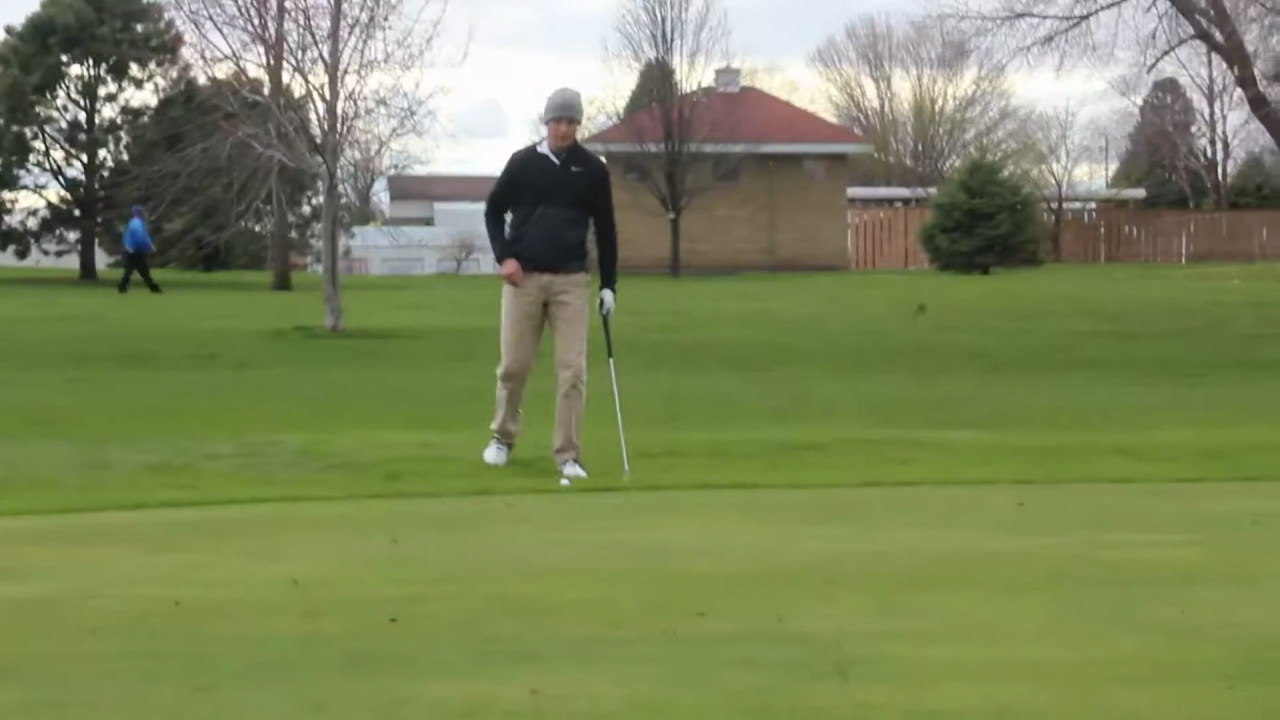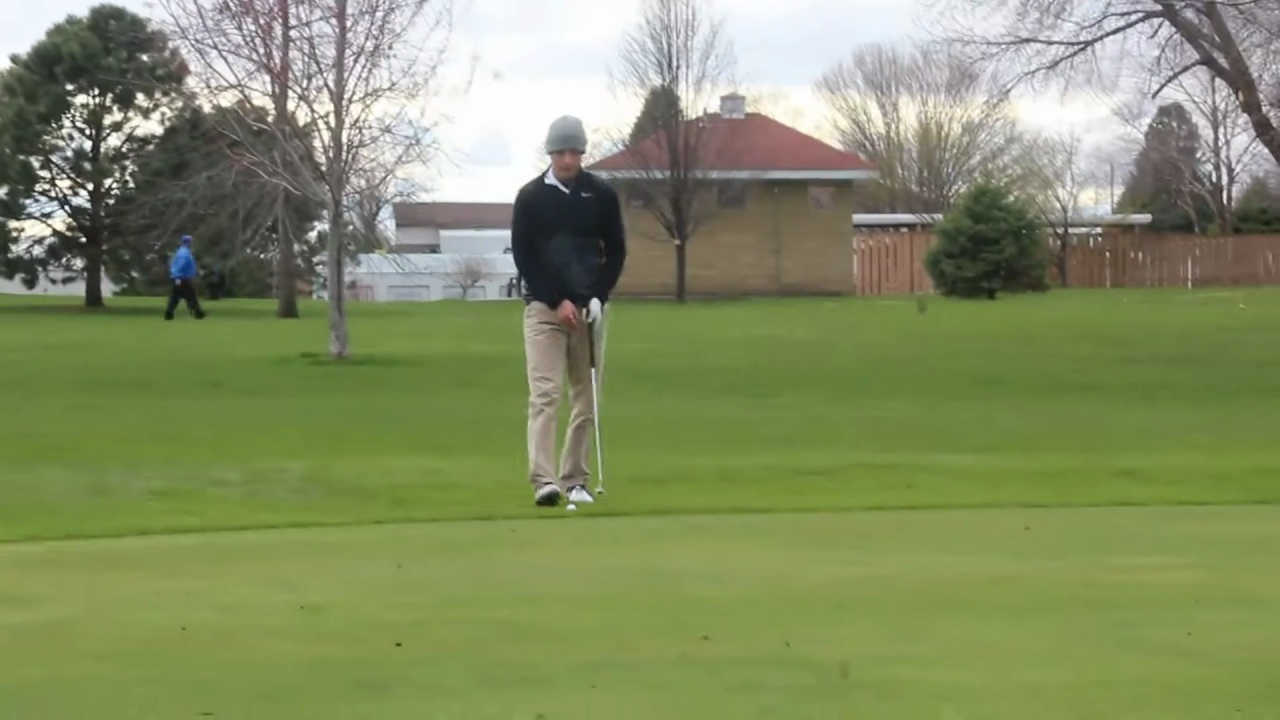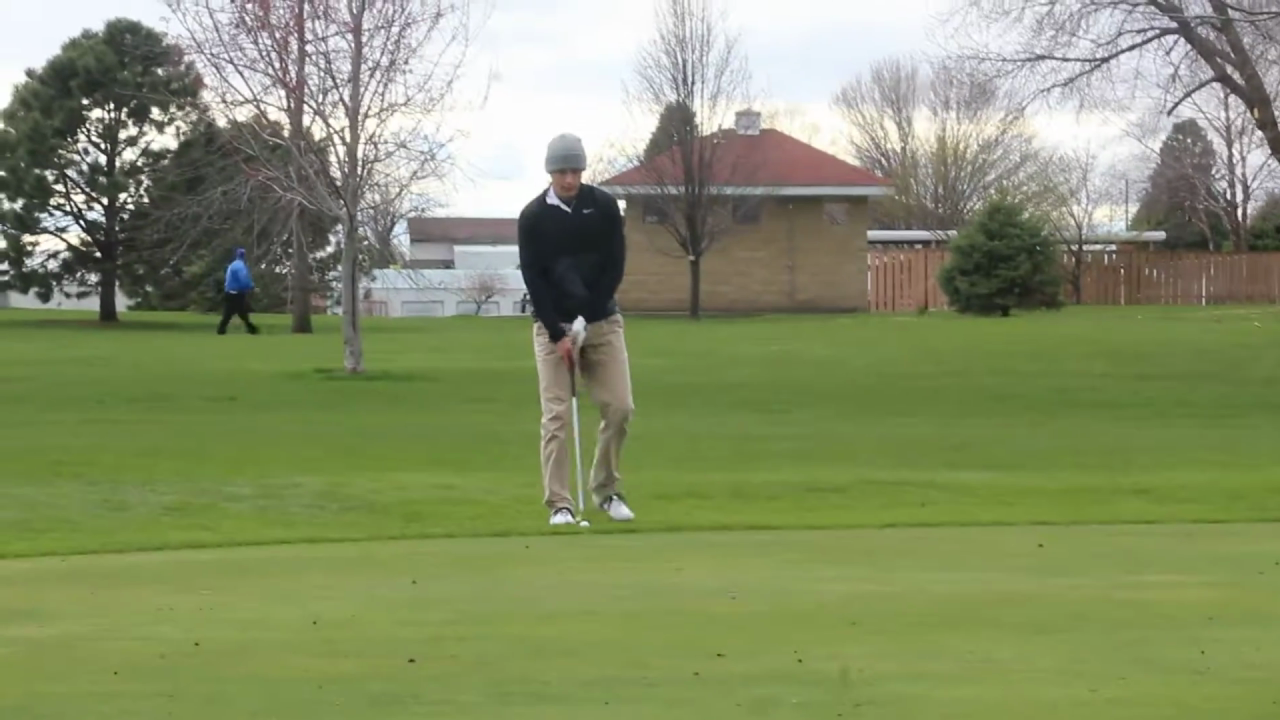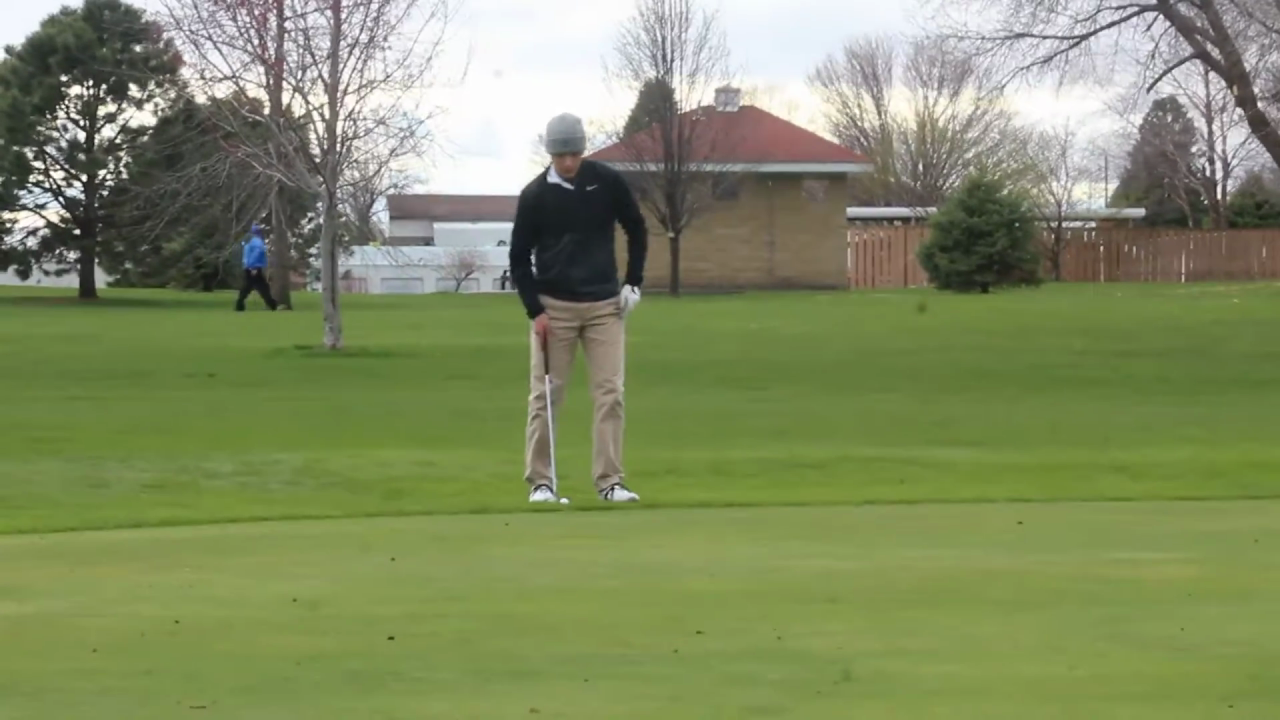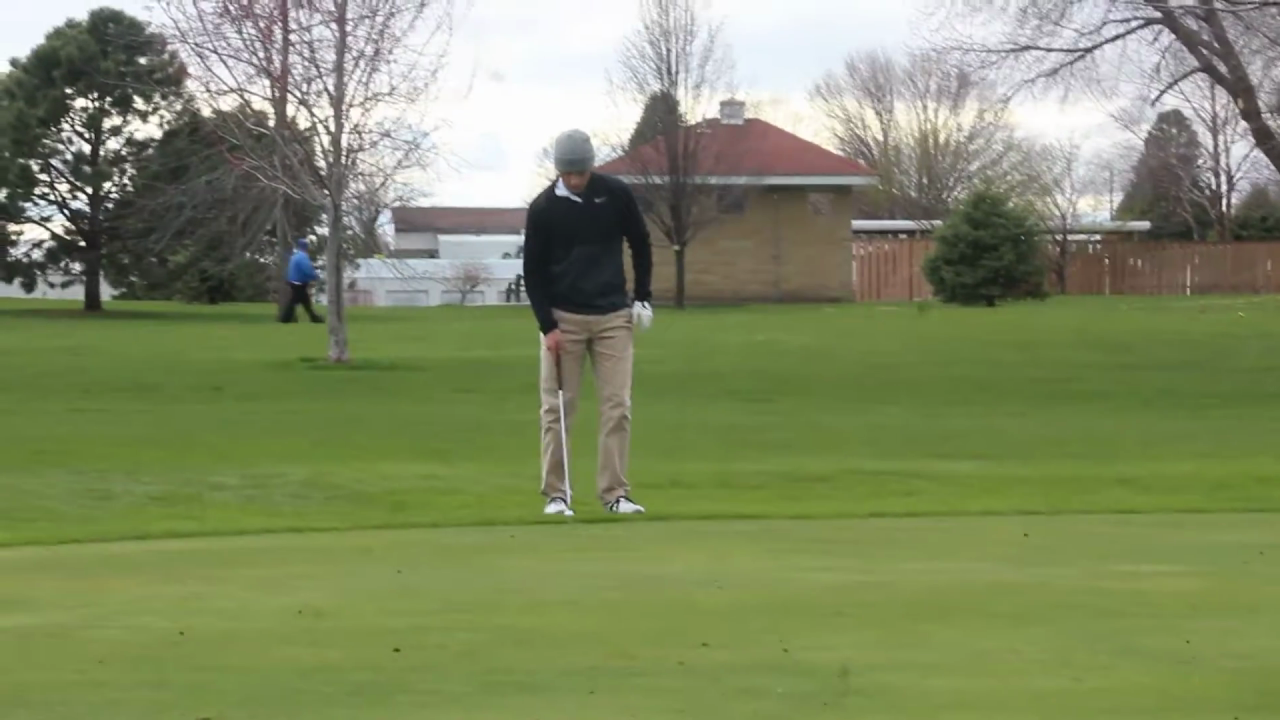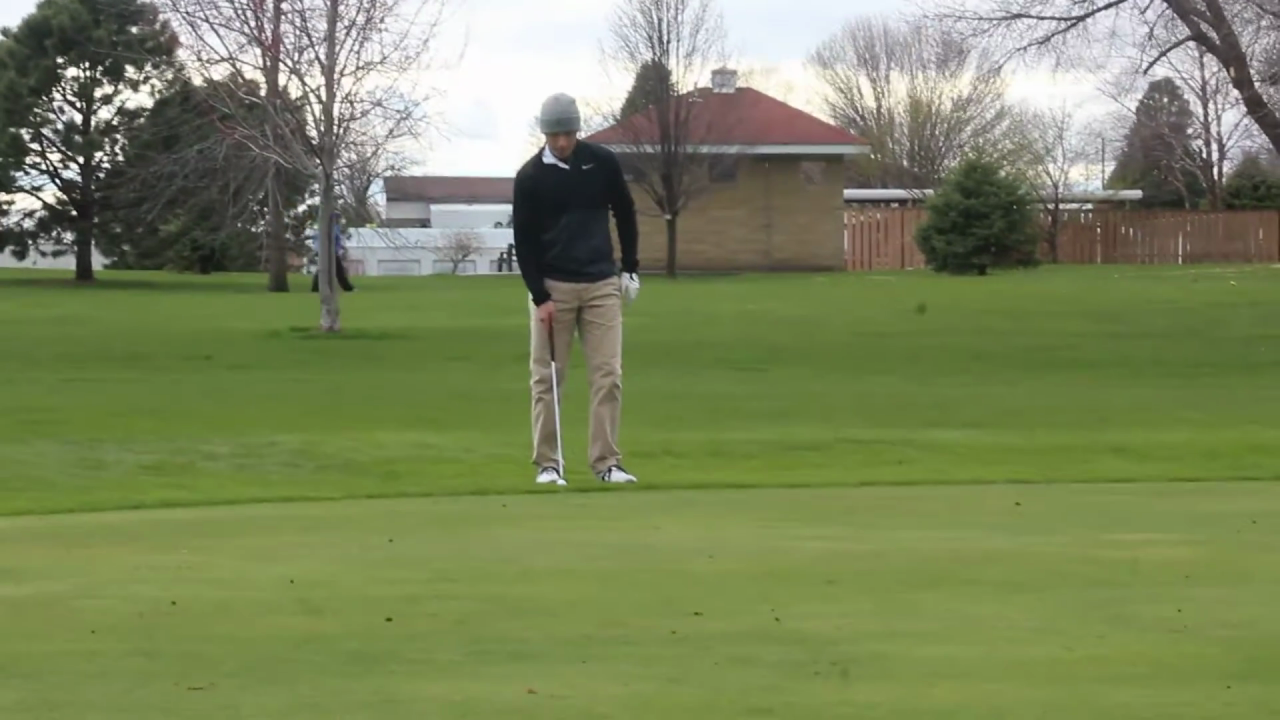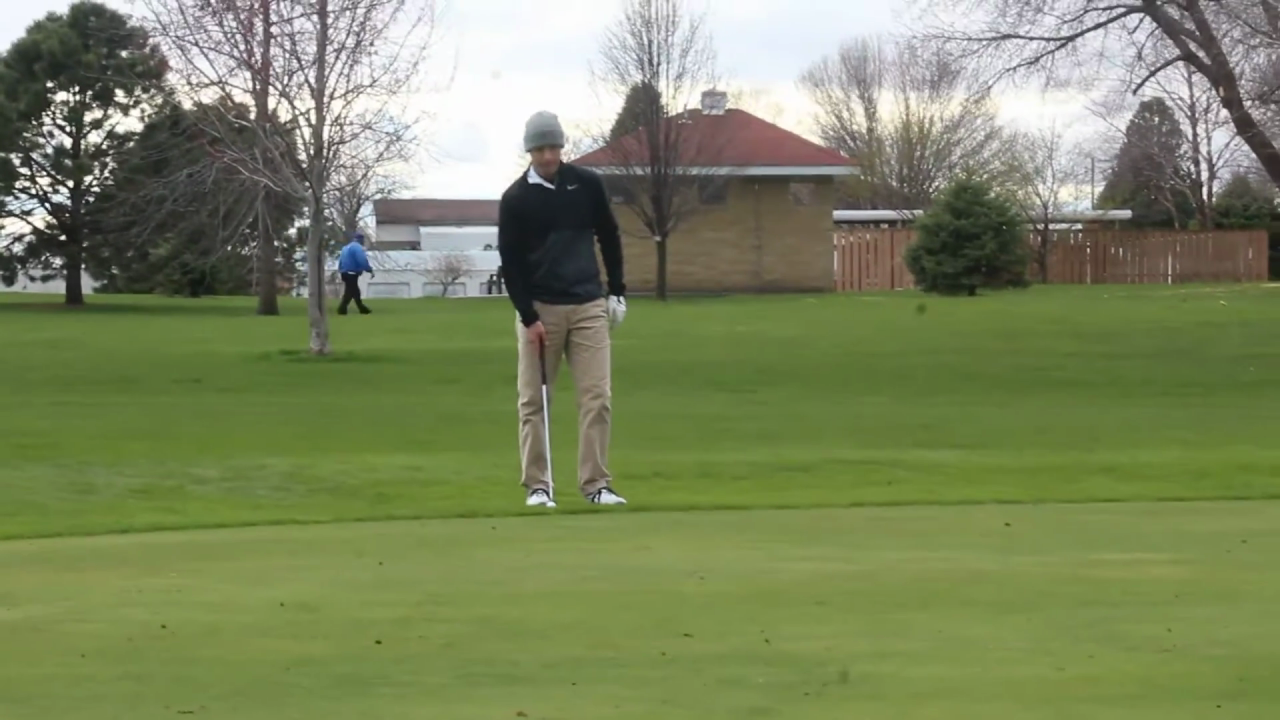
dt=0.5s
person 1, frame 1
left shoulder: (593, 169)
right shoulder: (522, 162)
left elbow: (605, 229)
right elbow: (493, 210)
left wrist: (608, 285)
right wrist: (504, 256)
left hip: (572, 278)
right hip: (523, 277)
left knee: (571, 368)
right knee: (514, 363)
left ankle: (567, 454)
right ankle: (504, 434)
person 1, frame 2
left shoulder: (602, 194)
right shoulder: (531, 196)
left elbow: (616, 251)
right elbow: (522, 255)
left wrist: (600, 296)
right wrist: (556, 300)
left hip: (588, 308)
right hip: (544, 307)
left knee: (586, 399)
right knee: (545, 394)
left ankle: (574, 479)
right ankle: (545, 480)
person 1, frame 3
left shoulder: (604, 206)
right shoulder: (533, 216)
left elbow: (614, 267)
right elbow: (534, 280)
left wrist: (586, 317)
right wrist: (556, 334)
left hip: (602, 321)
right hip: (553, 326)
left knee: (619, 408)
right knee: (557, 416)
left ankle: (606, 489)
right ankle: (560, 504)
person 1, frame 4
left shoulder: (608, 181)
right shoulder: (535, 195)
left elbow: (637, 230)
right elbow: (519, 256)
left wrist: (634, 282)
right wrist: (534, 310)
left hip: (604, 303)
right hip: (553, 305)
left knee: (610, 392)
right knee: (545, 394)
left ankle: (609, 481)
right ankle: (540, 481)
person 1, frame 5
left shoulder: (617, 194)
right shoulder: (543, 208)
left elbow: (640, 244)
right elbow: (533, 271)
left wrist: (642, 297)
right wrist: (547, 325)
left hip: (613, 315)
right hip: (562, 317)
left knee: (617, 406)
right knee: (556, 407)
left ankle: (614, 492)
right ankle: (555, 493)
person 1, frame 6
left shoulder: (603, 161)
right shoulder: (530, 177)
left elbow: (625, 213)
right elbow: (524, 241)
left wrist: (630, 268)
right wrist: (539, 296)
left hip: (602, 284)
right hip: (552, 287)
left knee: (607, 375)
right knee: (546, 377)
left ankle: (606, 461)
right ankle: (547, 463)
person 1, frame 7
left shoulder: (587, 184)
right shoulder: (515, 199)
left elbow: (609, 237)
right elbow: (510, 263)
left wrist: (617, 291)
right wrist: (528, 317)
left hip: (589, 306)
right hip: (539, 309)
left knee: (597, 397)
right knee: (533, 400)
left ankle: (595, 483)
right ankle: (537, 485)
